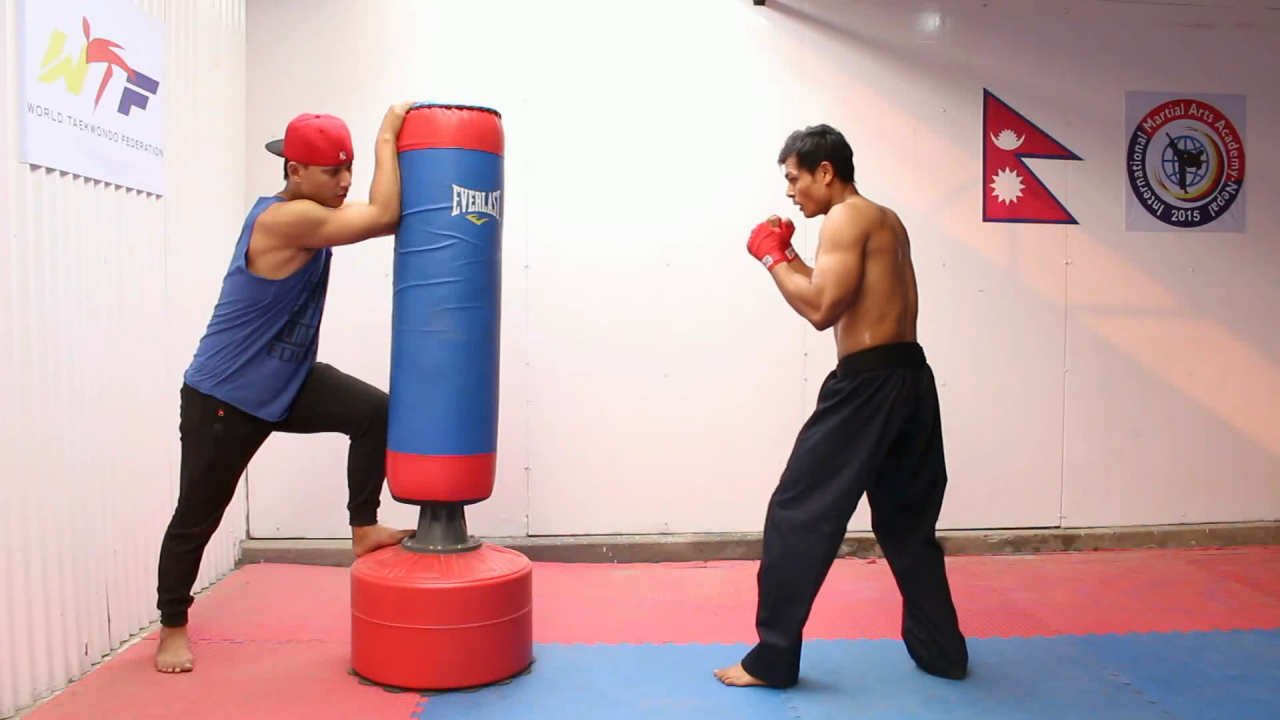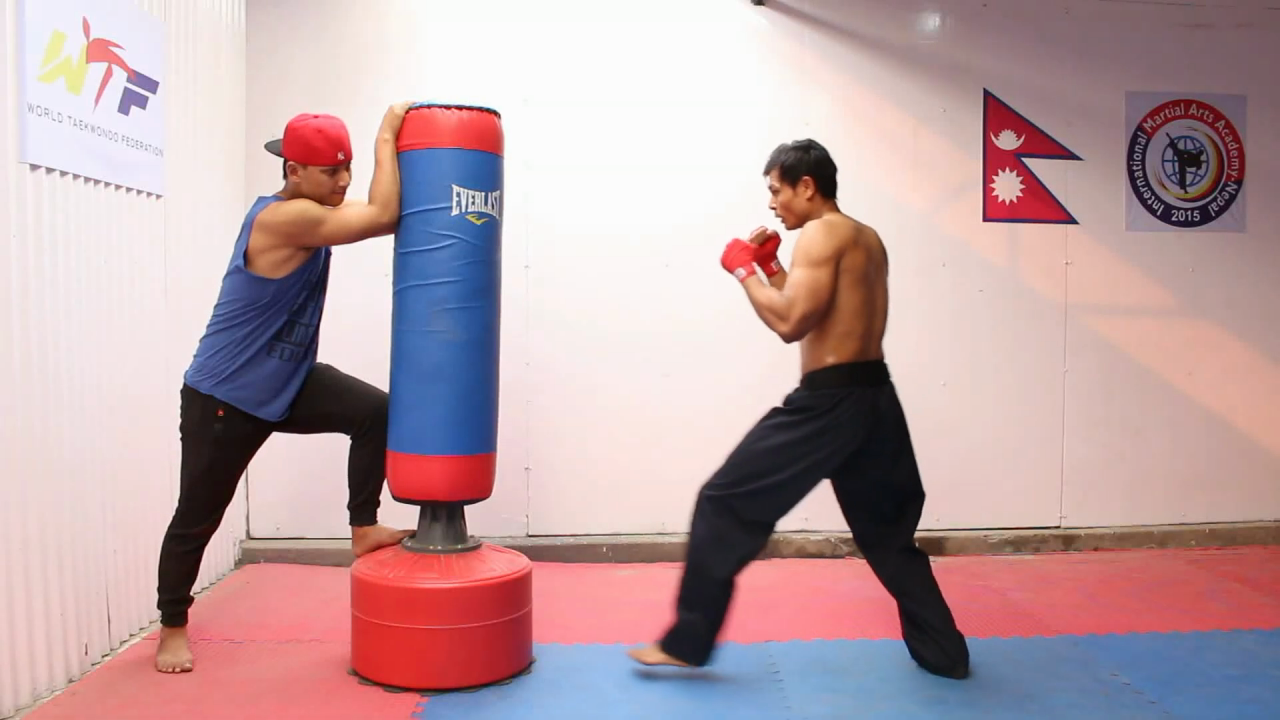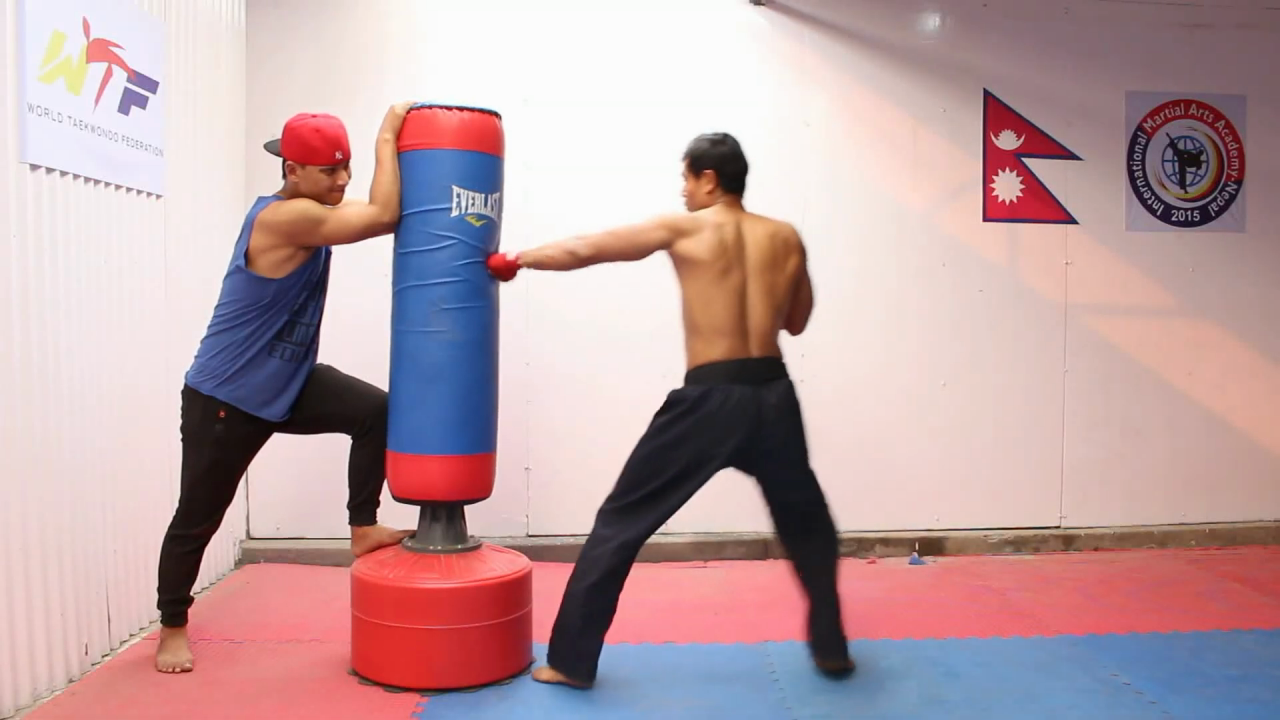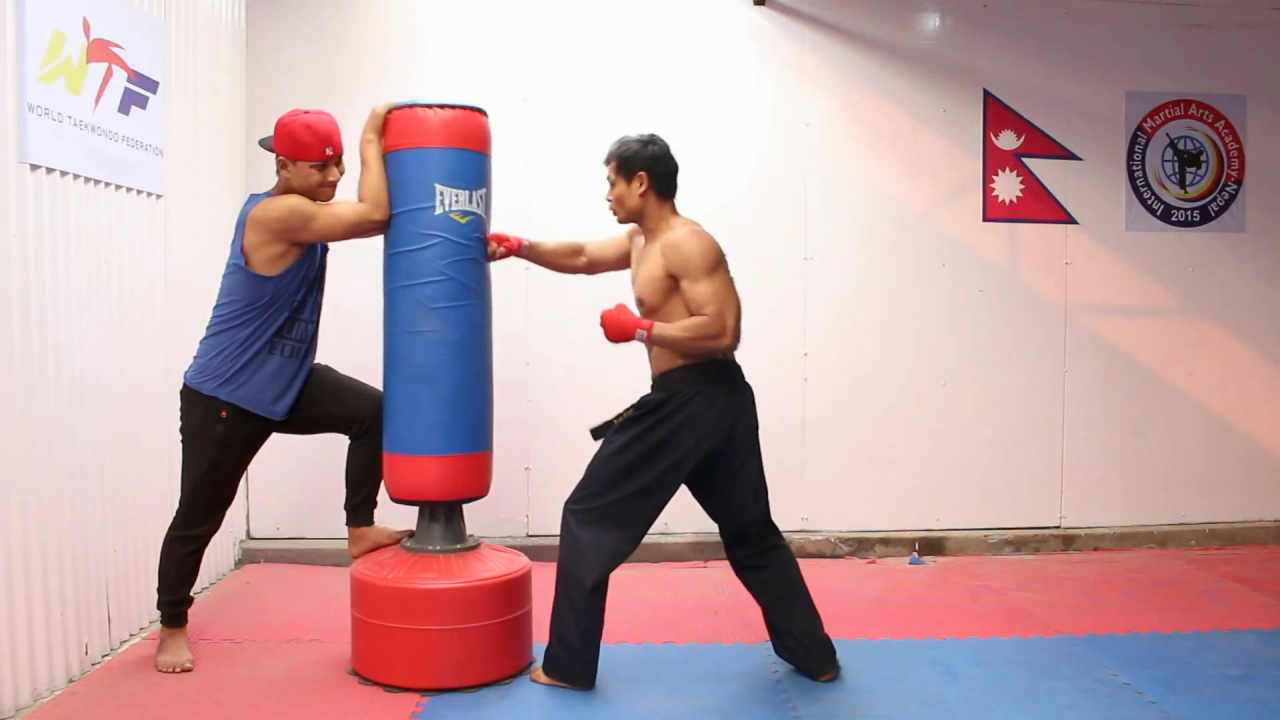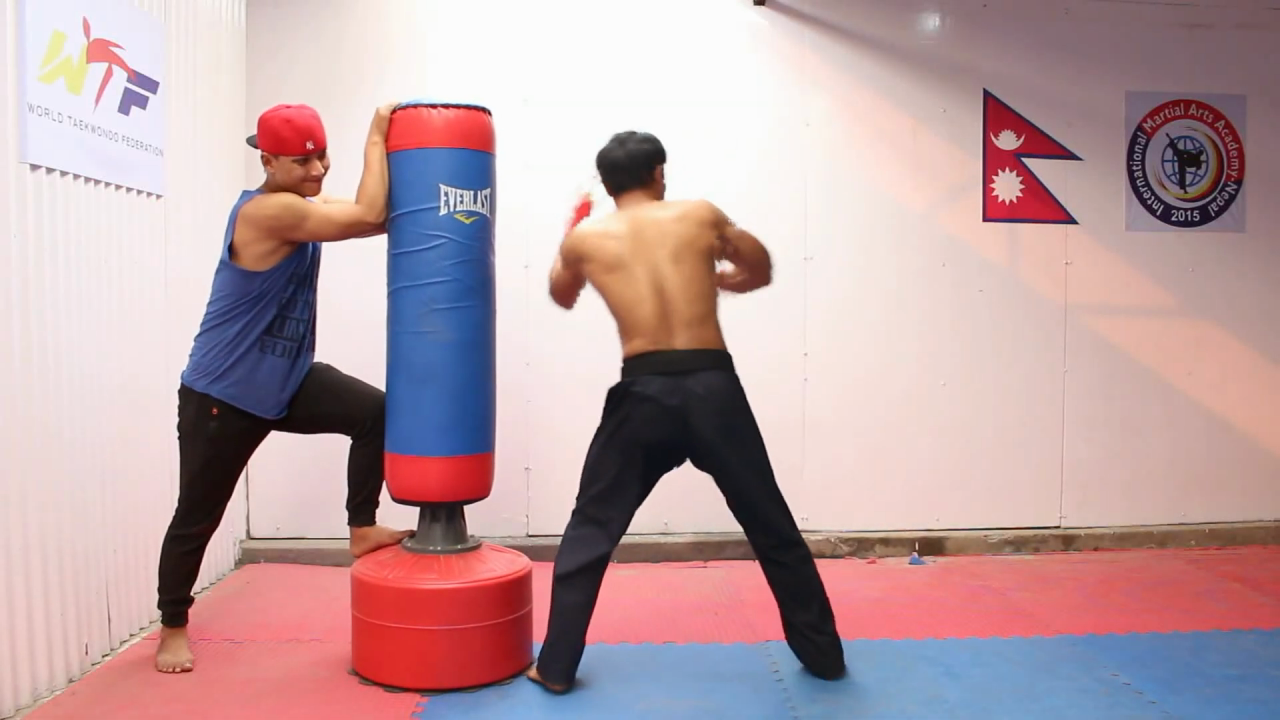
dt=1s
person 1, frame 1
left shoulder: (313, 212)
right shoulder: (284, 219)
left elbow: (387, 218)
right elbow: (381, 216)
right wrist: (388, 136)
left hip: (288, 381)
right hip: (223, 396)
left knee: (376, 411)
right knee: (198, 516)
left ankle: (363, 529)
right ankle: (173, 628)
person 1, frame 2
left shoulder: (314, 211)
right shoulder: (282, 218)
left elbow: (382, 216)
right elbow: (381, 216)
right wrist: (388, 137)
left hip: (288, 382)
right hip: (224, 396)
left knee: (376, 411)
right knee: (198, 517)
left ankle: (363, 529)
right ankle: (172, 627)
person 1, frame 3
left shoulder: (314, 210)
right shoulder: (283, 218)
left elbow: (382, 215)
right elbow: (382, 217)
right wrist: (388, 136)
left hip: (289, 382)
right hip: (225, 396)
left knee: (376, 411)
right knee: (199, 517)
left ankle: (362, 529)
right ankle: (172, 628)
person 1, frame 4
left shoulder: (309, 209)
right shoulder: (275, 214)
left elbow: (372, 217)
right elbow: (373, 214)
right wrist: (371, 139)
left hip: (288, 383)
right hip: (224, 395)
left knee: (372, 412)
right knee: (199, 517)
left ankle: (360, 530)
right ankle: (173, 628)
person 1, frame 5
left shoulder: (305, 204)
right shoulder: (267, 211)
left elbow: (376, 218)
right elbow: (367, 216)
right wrist: (376, 139)
left hip: (288, 381)
right hip: (221, 394)
left knee: (374, 412)
right knee: (197, 517)
left ankle: (362, 530)
right ankle: (173, 629)
person 2, frame 1
left shoulder: (846, 218)
right shoulder: (887, 220)
left elbow: (821, 310)
left wrist: (771, 258)
right wrist: (790, 255)
left hip: (869, 384)
right hip: (909, 381)
left knee: (798, 514)
right knee: (907, 522)
left ankle: (773, 659)
right ankle: (941, 650)
person 2, frame 2
left shoulder: (820, 234)
right shoulder: (868, 239)
left elbow: (791, 323)
left wrist: (744, 270)
right wrist: (770, 267)
left hip: (829, 402)
right hip: (875, 399)
left knee: (724, 504)
right knee: (889, 532)
left ankle: (688, 642)
right ankle: (943, 651)
person 2, frame 3
left shoulder: (682, 228)
right shoulder: (785, 237)
left elbow: (585, 250)
left wrist: (516, 259)
left hip: (710, 399)
right hip: (772, 395)
left knee: (622, 521)
right knee: (805, 519)
left ankle: (571, 659)
right ankle: (830, 647)
person 2, frame 4
left shoulder: (688, 243)
right shoulder: (642, 241)
left elbow: (722, 332)
right elbow: (582, 256)
left wrist: (639, 328)
right wrist: (520, 246)
left hip: (689, 403)
right hip: (719, 403)
left knee: (589, 520)
right knee: (752, 535)
left ankle: (568, 666)
right ankle: (815, 655)
person 2, frame 5
left shoulder: (587, 238)
right shoulder: (700, 215)
left elbow: (562, 296)
right elbow: (761, 272)
left hip: (643, 393)
right hip: (712, 385)
left knee: (592, 528)
right knee: (770, 524)
left ankle: (556, 665)
right ankle: (824, 653)
